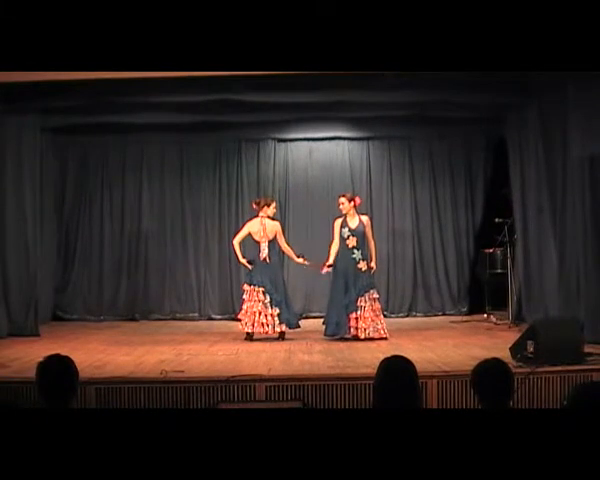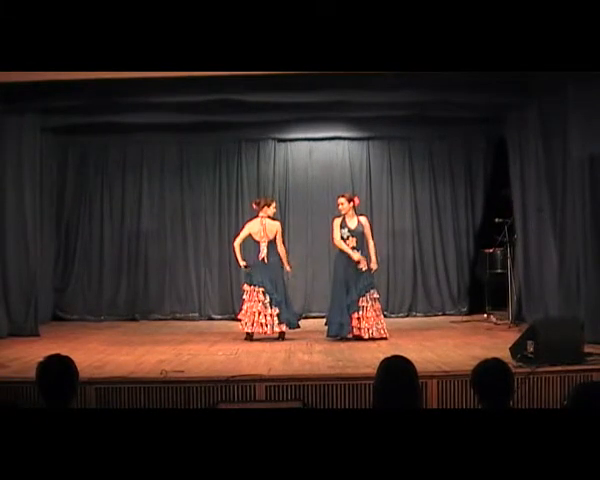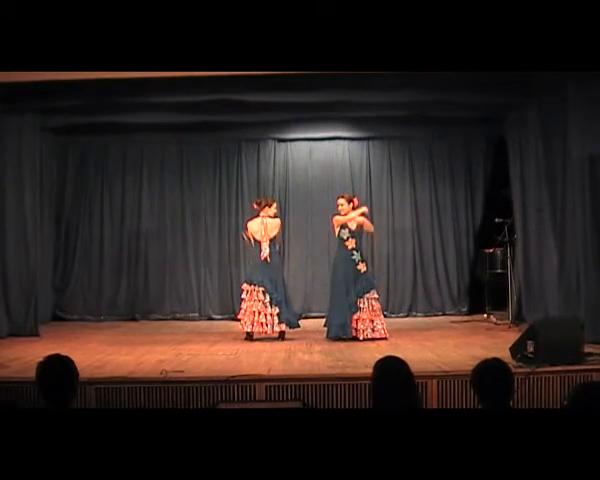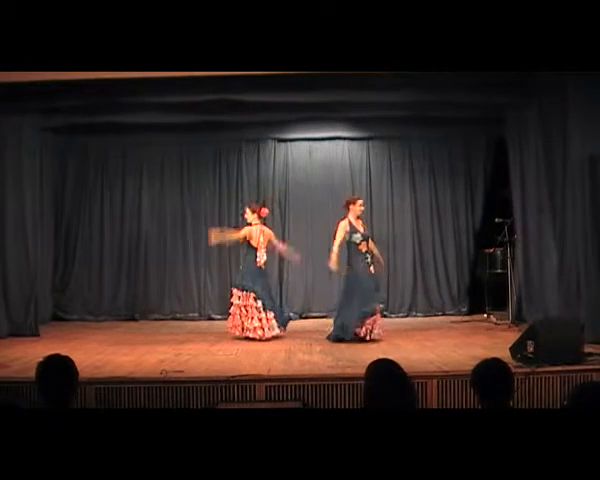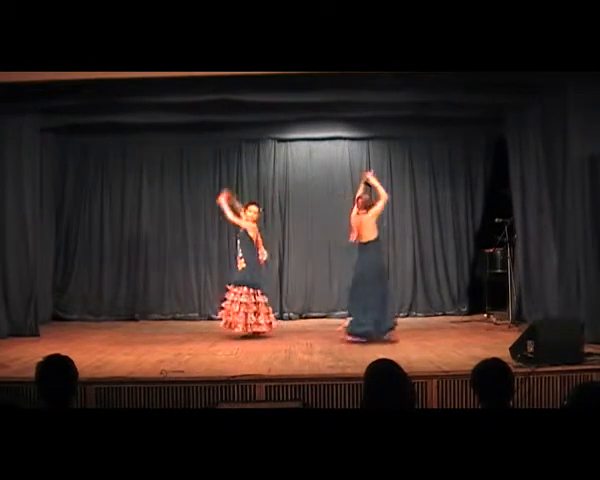
dt=0.5s
person 1, frame 1
left shoulder: (364, 220)
right shoulder: (339, 222)
left elbow: (370, 241)
right elbow: (336, 243)
left wrist: (373, 260)
right wrist: (330, 261)
left hip: (361, 263)
right hip: (344, 263)
left knee: (364, 295)
right knee: (344, 295)
left ankle: (365, 331)
right ankle: (345, 330)
person 1, frame 2
left shoulder: (363, 220)
right shoulder: (337, 221)
left elbow: (370, 241)
right elbow: (337, 240)
left wrist: (373, 260)
right wrist: (352, 253)
left hip: (361, 263)
right hip: (343, 262)
left knee: (364, 295)
right knee: (344, 295)
left ankle: (365, 330)
right ankle: (346, 330)
person 1, frame 3
left shoulder: (360, 220)
right shoulder: (337, 220)
left elbow: (371, 229)
right elbow: (348, 218)
left wrist: (363, 215)
right wrist: (360, 211)
left hip: (359, 262)
right hip: (342, 263)
left knee: (364, 296)
right knee: (344, 296)
left ankle: (364, 330)
right ankle: (343, 331)
person 1, frame 4
left shoulder: (361, 223)
right shoulder: (344, 224)
right elbow: (337, 243)
left wrist: (376, 253)
right wrist: (333, 258)
left hip: (366, 265)
right hip: (355, 265)
left knee: (369, 300)
right knee: (358, 299)
left ankle: (363, 332)
right ankle: (346, 332)
person 1, frame 5
left shoulder: (353, 219)
right shoulder: (371, 216)
left elbow: (356, 202)
right elbow: (384, 198)
left wrist: (362, 184)
right wrist: (374, 182)
left hip: (361, 264)
right hip: (375, 263)
left knee: (361, 298)
right knee: (377, 297)
left ankle: (358, 330)
right ankle: (376, 330)
person 2, frame 1
left shoulder: (251, 224)
right shoulder: (275, 225)
left elbow: (235, 241)
right elbow: (284, 246)
left wrist: (241, 258)
right wrist: (296, 259)
left hip: (257, 264)
right hip: (273, 264)
left knee: (254, 296)
right knee: (277, 295)
left ankle: (250, 332)
right ankle: (281, 331)
person 2, frame 2
left shoulder: (251, 225)
right shoulder: (276, 225)
left elbow: (236, 243)
right elbow: (280, 247)
left wrist: (240, 260)
right wrist: (286, 264)
left hip: (256, 265)
right hip: (273, 264)
left knee: (253, 298)
right knee: (276, 295)
left ankle: (250, 332)
right ankle: (281, 331)
person 2, frame 3
left shoulder: (250, 224)
right shoulder: (276, 222)
left hip: (257, 264)
right hip: (273, 263)
left knee: (253, 296)
right knee: (276, 294)
left ankle: (249, 332)
right ankle: (281, 331)
person 2, frame 4
left shoulder: (249, 230)
right shoulder: (268, 232)
left elbow: (235, 235)
right elbow: (279, 246)
left wrist: (218, 236)
right wrist: (291, 255)
left hip: (248, 271)
right hip: (261, 271)
left knee: (246, 300)
right knee: (264, 298)
left ankle: (250, 331)
right ankle: (268, 329)
person 2, frame 5
left shoulder: (251, 226)
right shoulder: (245, 223)
left elbow: (231, 217)
right elbow: (240, 211)
left wrist: (224, 202)
right wrist: (230, 199)
left hip: (249, 268)
right hip: (244, 268)
left knee: (244, 295)
right knee: (247, 297)
left ankle: (254, 327)
right ankle: (255, 326)
